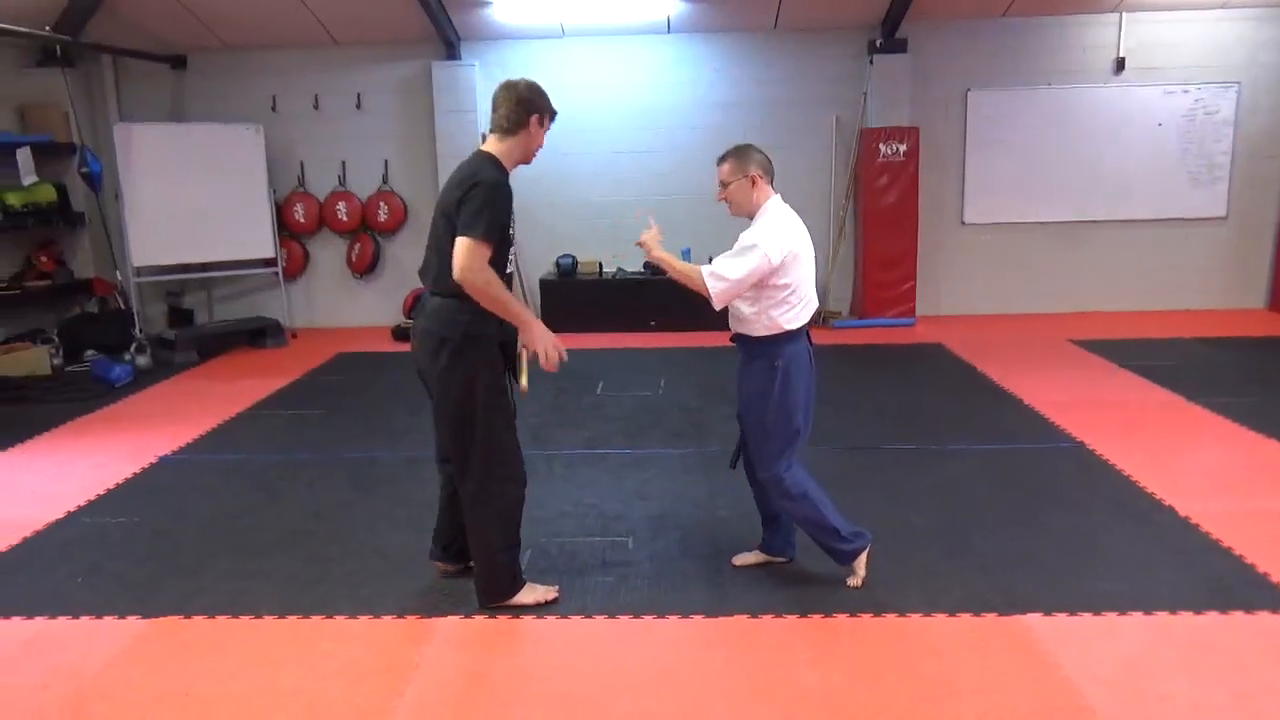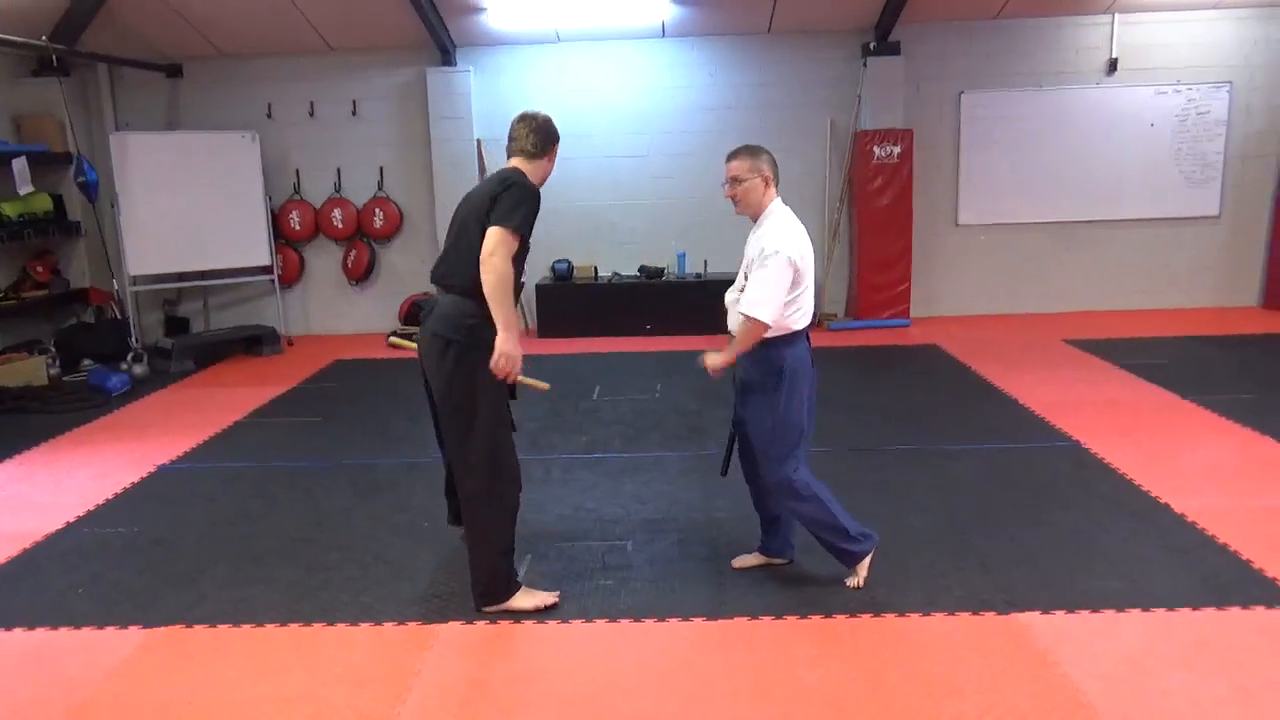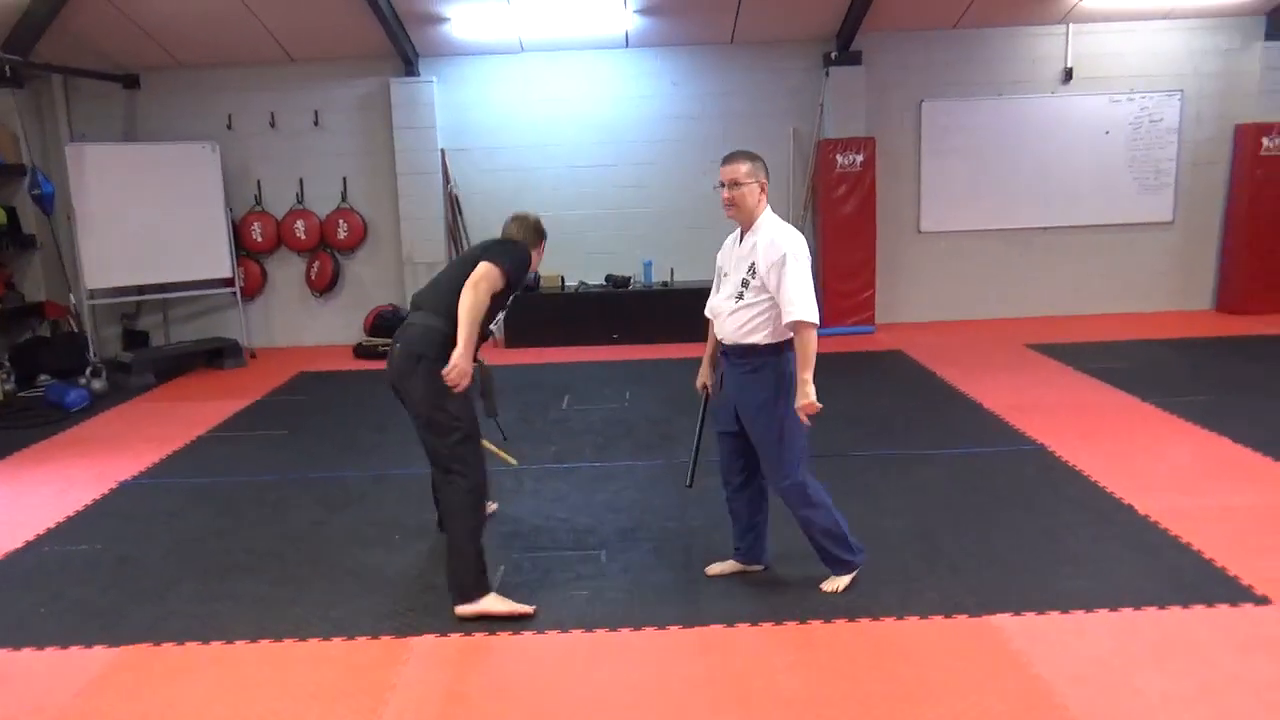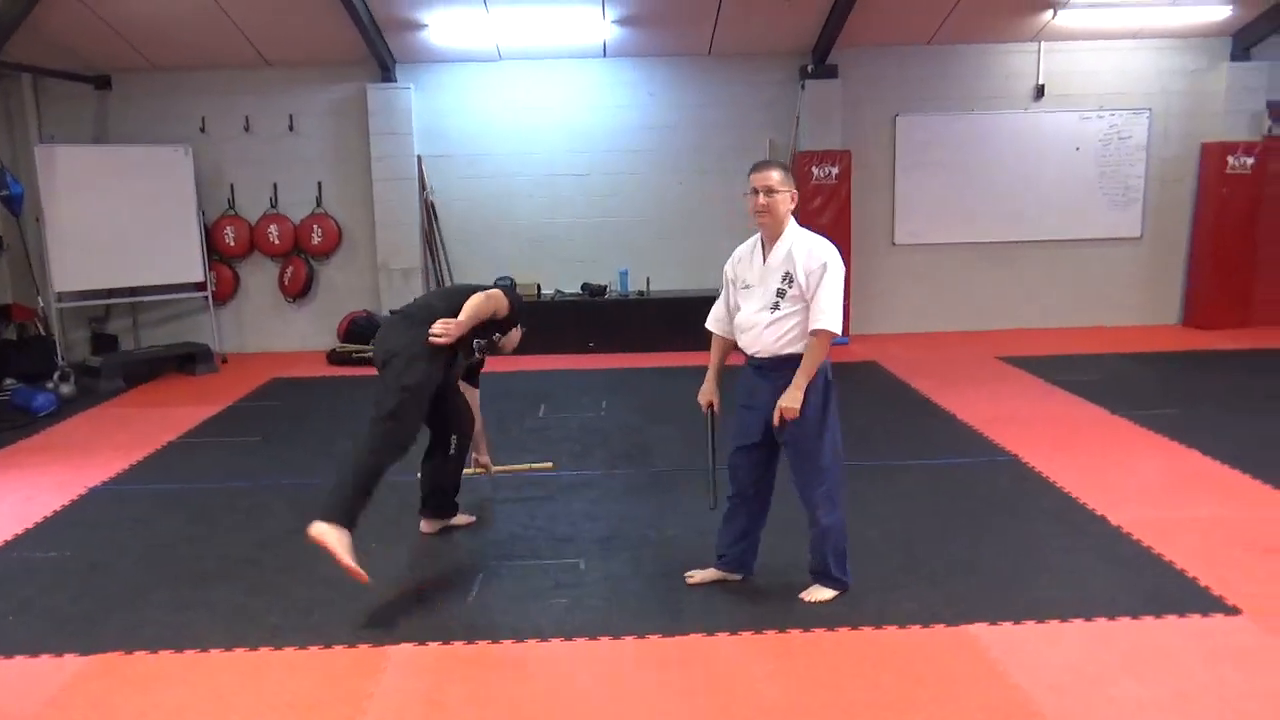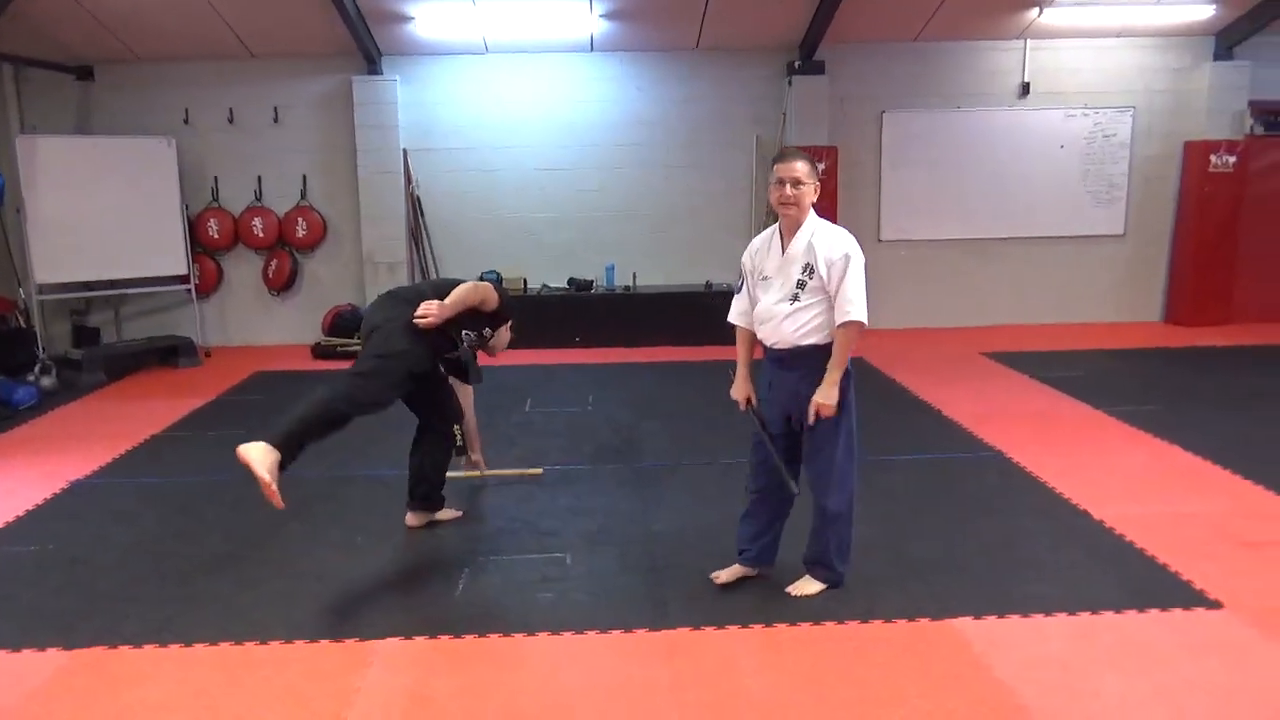
dt=0.3s
person 1, frame 1
left shoulder: (769, 235)
right shoulder: (775, 222)
left elbow: (709, 284)
left wrist: (657, 253)
left hip: (775, 360)
right hip: (768, 354)
left knee: (776, 466)
right knee: (758, 458)
left ankle: (849, 545)
right ankle: (776, 544)
person 1, frame 2
left shoulder: (779, 238)
right shoulder: (767, 229)
left elbow: (760, 316)
left wrist: (725, 357)
right wrist: (736, 359)
left hip: (776, 362)
right hip: (760, 361)
left knee: (783, 469)
right knee: (757, 460)
left ankle: (856, 546)
right ankle: (775, 546)
person 1, frame 3
left shoulder: (783, 242)
right shoulder: (731, 245)
left elbow: (803, 318)
left wrist: (805, 384)
right wrist: (707, 363)
left hip: (769, 368)
right hip: (734, 367)
left knee: (788, 474)
right knee: (736, 469)
left ankle: (845, 559)
right ankle: (748, 554)
person 1, frame 4
left shoulder: (816, 251)
right shoulder: (741, 257)
left elbow: (824, 329)
right elbow: (724, 324)
left wrist: (798, 389)
right wrist: (711, 380)
left hip: (801, 378)
right hip: (756, 378)
left knee: (819, 482)
right knee: (746, 476)
left ankle: (831, 575)
right ankle: (732, 562)
person 1, frame 5
left shoulder: (836, 245)
right shoulder: (758, 248)
left elbow: (851, 321)
right elbow: (746, 317)
left wrist: (831, 383)
right wrist: (742, 375)
left hip: (821, 369)
right hip: (774, 370)
left knee: (829, 476)
right knee: (766, 470)
left ankle: (824, 568)
right ankle: (751, 557)
person 2, frame 1
left shoulder: (476, 171)
right shoulder: (491, 181)
right elbow: (467, 269)
left wrist: (512, 326)
right wrist: (531, 326)
left hip: (450, 330)
right hip: (459, 337)
left knee: (464, 449)
right knee: (494, 462)
left ankle: (452, 550)
right ankle: (501, 584)
person 2, frame 2
left shoulder: (489, 188)
right shoulder: (522, 191)
right elbow: (494, 259)
right wrist: (508, 333)
left hip: (447, 332)
right hip: (466, 338)
left knee: (469, 446)
right knee: (490, 462)
left ankle: (469, 516)
right ankle: (497, 589)
person 2, frame 3
left shoulder: (488, 253)
right shoulder: (515, 255)
right elbow: (476, 285)
right wrist: (464, 352)
left hip: (409, 351)
right hip: (429, 354)
left knee: (456, 434)
right knee: (461, 460)
left ankle: (460, 508)
right ankle: (471, 592)
person 2, frame 4
left shoulder: (473, 345)
right shoulder: (511, 306)
right elbow: (488, 299)
right wrist: (463, 325)
right hip: (411, 342)
left knee: (459, 424)
right knee: (393, 428)
left ankle: (437, 511)
right ankle: (334, 524)
person 2, frame 5
left shoulder: (464, 349)
right shoulder: (499, 302)
left elbow: (463, 405)
right elbow: (475, 290)
left wrist: (473, 451)
right wrist: (445, 310)
right hip: (401, 323)
left knee: (444, 415)
right knee: (362, 390)
left ankle: (423, 505)
right ankle: (268, 452)
